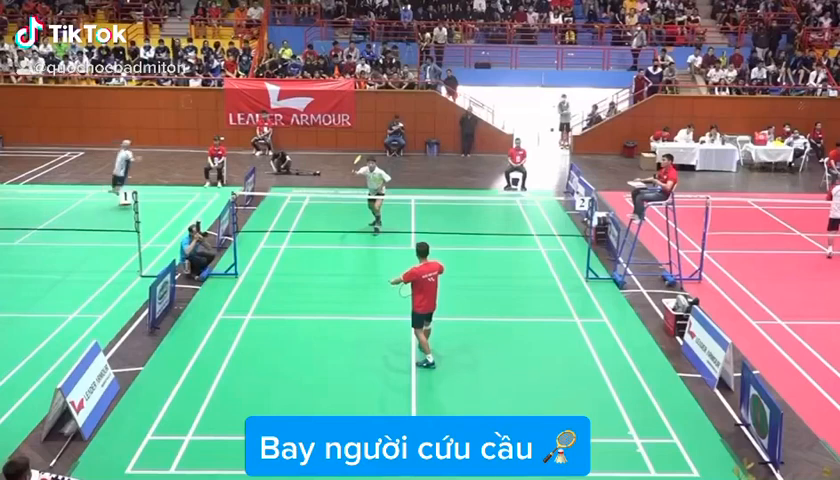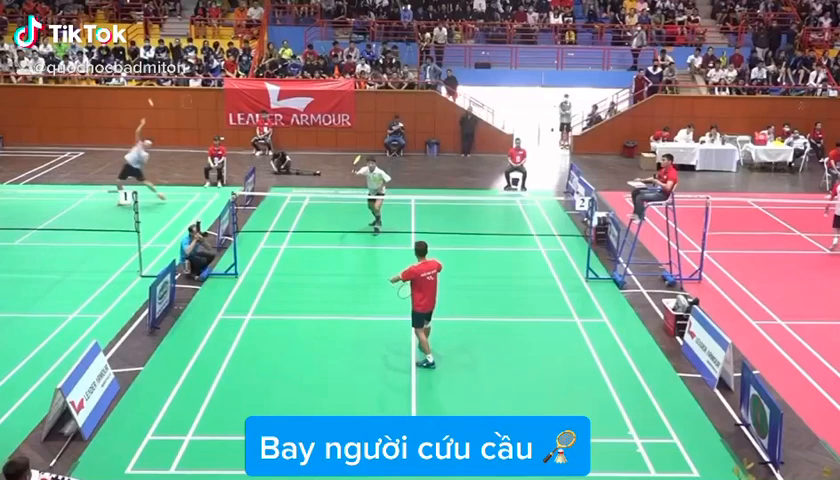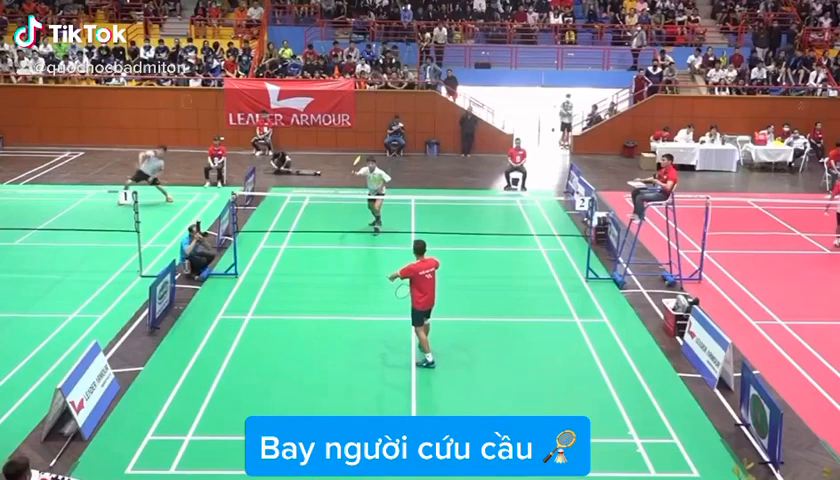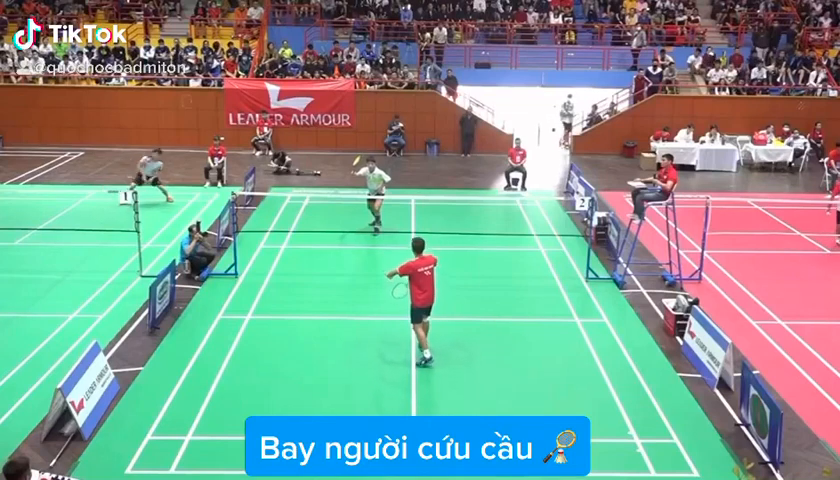
dt=0.2s
person 1, frame 1
left shoulder: (415, 271)
right shoulder: (436, 265)
left elbow: (399, 280)
right elbow: (441, 270)
left wrist: (392, 281)
left hip: (419, 307)
right hip: (431, 305)
left knee: (418, 332)
right knee: (427, 325)
left ankle: (430, 360)
right ankle: (424, 345)
person 1, frame 2
left shoulder: (414, 270)
right shoulder: (434, 264)
left elbow: (397, 278)
right elbow: (440, 268)
left wrist: (392, 280)
left hip: (419, 306)
right hip: (431, 304)
left knee: (419, 331)
right knee: (427, 324)
left ankle: (430, 360)
right ankle: (423, 344)
person 1, frame 3
left shoulder: (412, 268)
right shoulder: (432, 262)
left elbow: (395, 275)
left wrist: (390, 277)
left hip: (418, 304)
right hip: (430, 301)
left knee: (419, 330)
right knee: (426, 321)
left ankle: (429, 359)
right ankle: (424, 344)
person 1, frame 4
left shoulder: (411, 265)
right shoulder: (431, 259)
left elbow: (394, 272)
left wrist: (389, 275)
left hip: (418, 301)
right hip: (430, 299)
left knee: (417, 327)
right knee: (425, 319)
left ankle: (427, 355)
right ankle: (423, 343)
